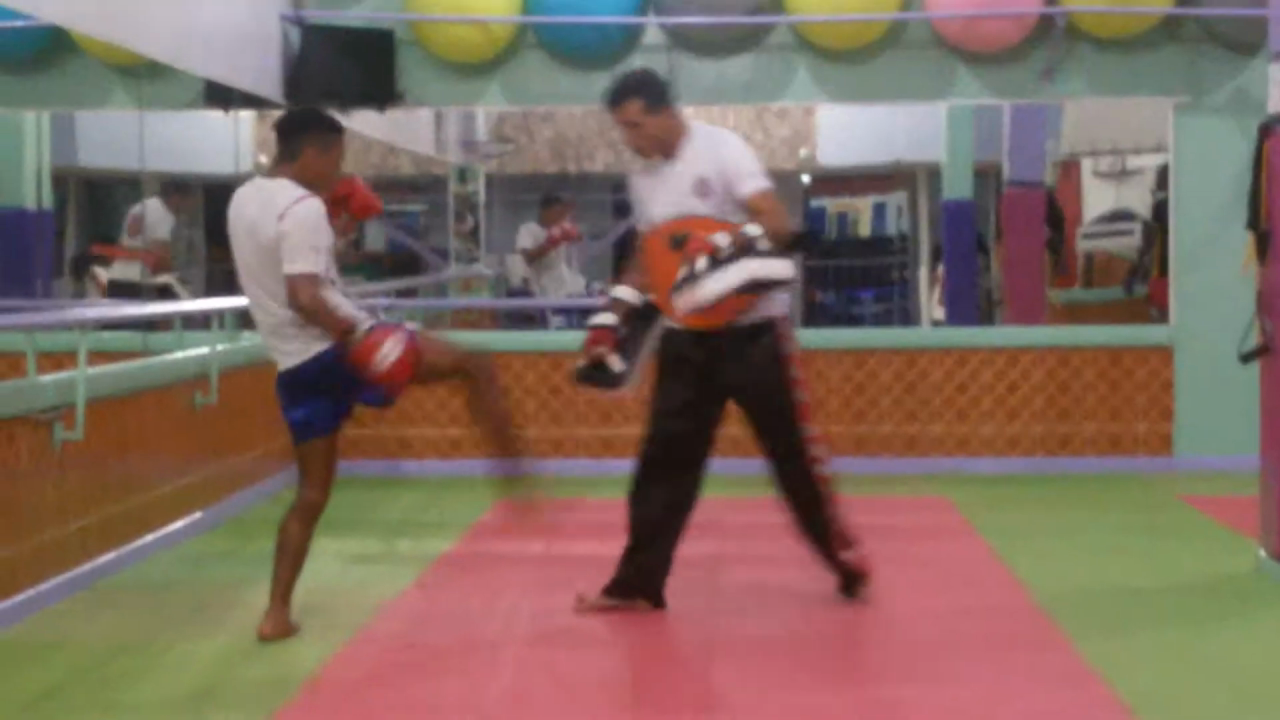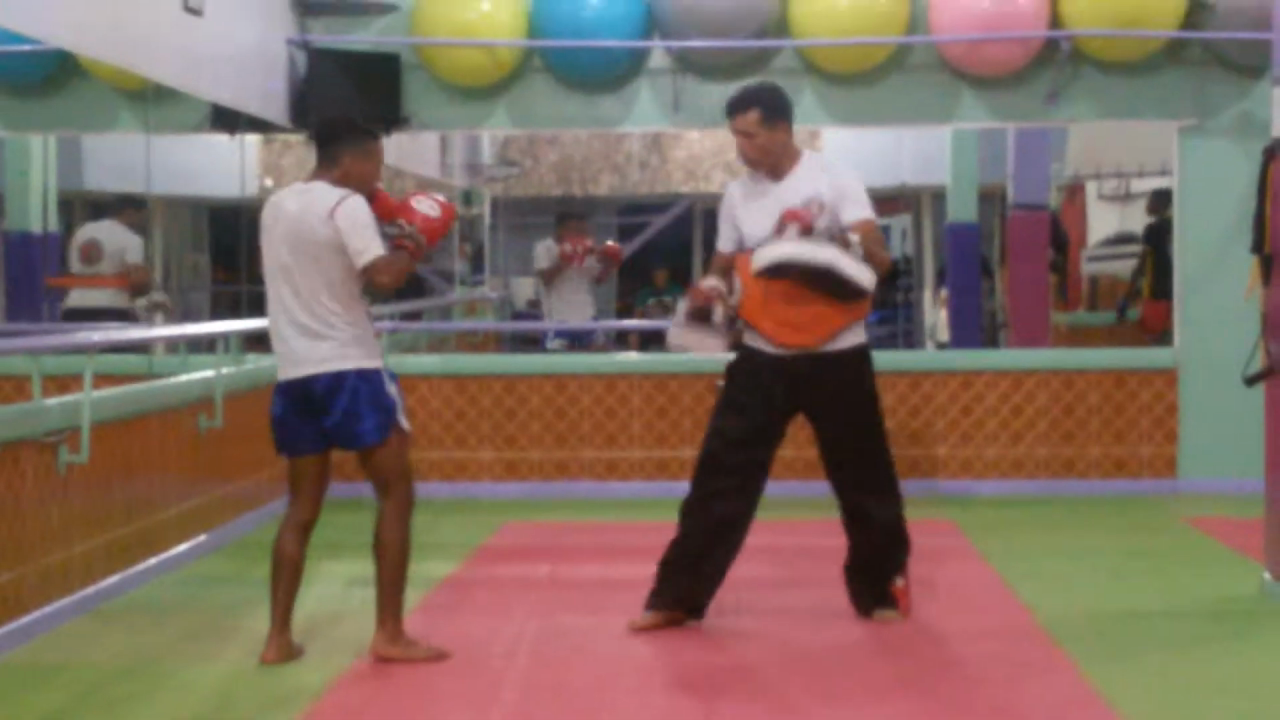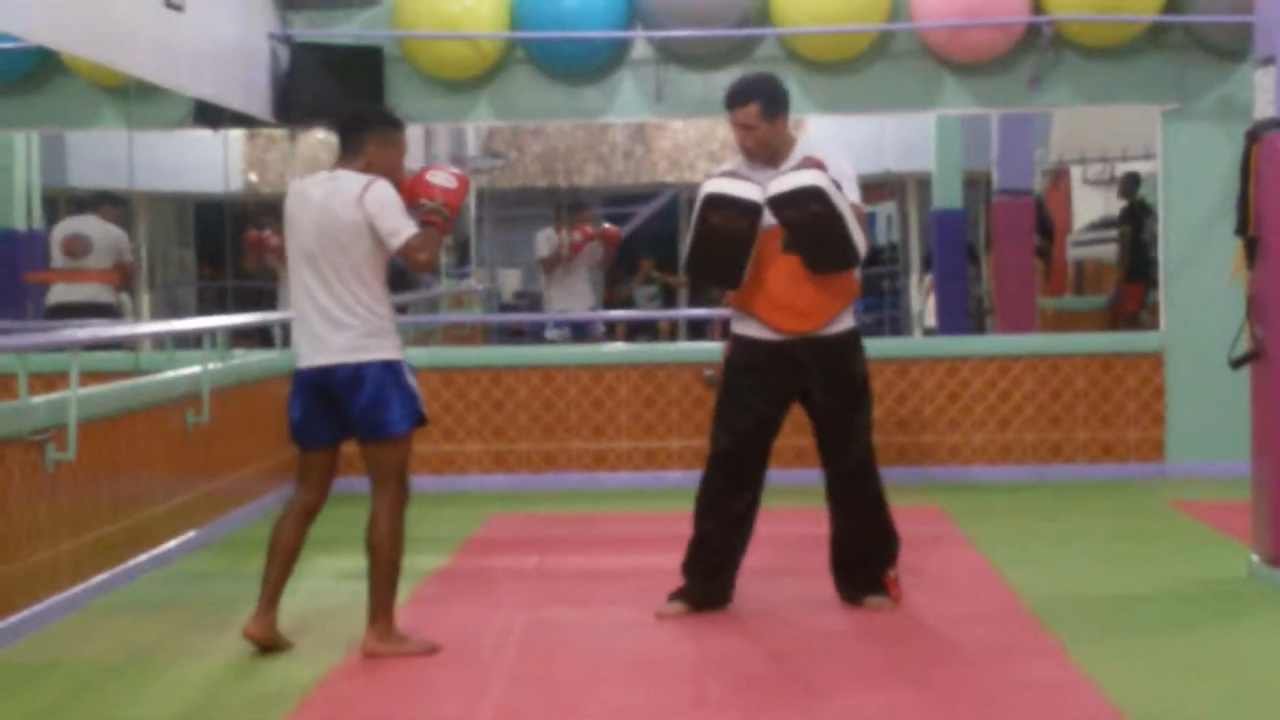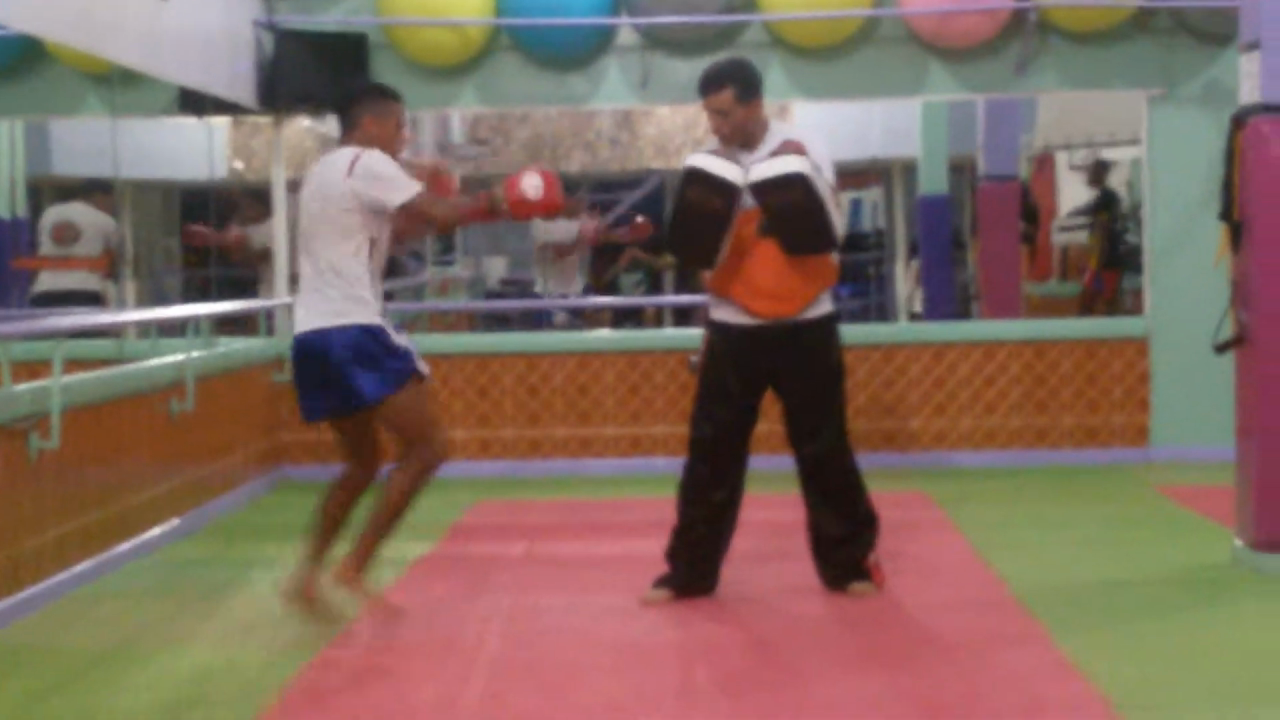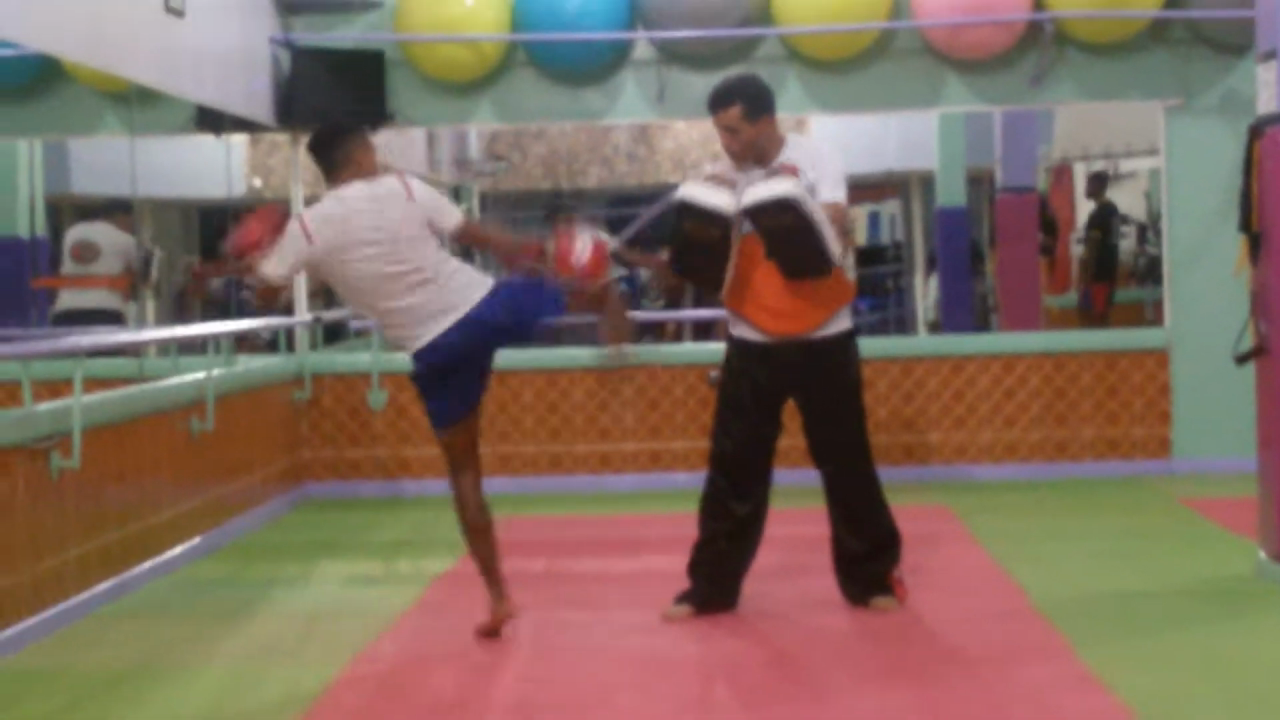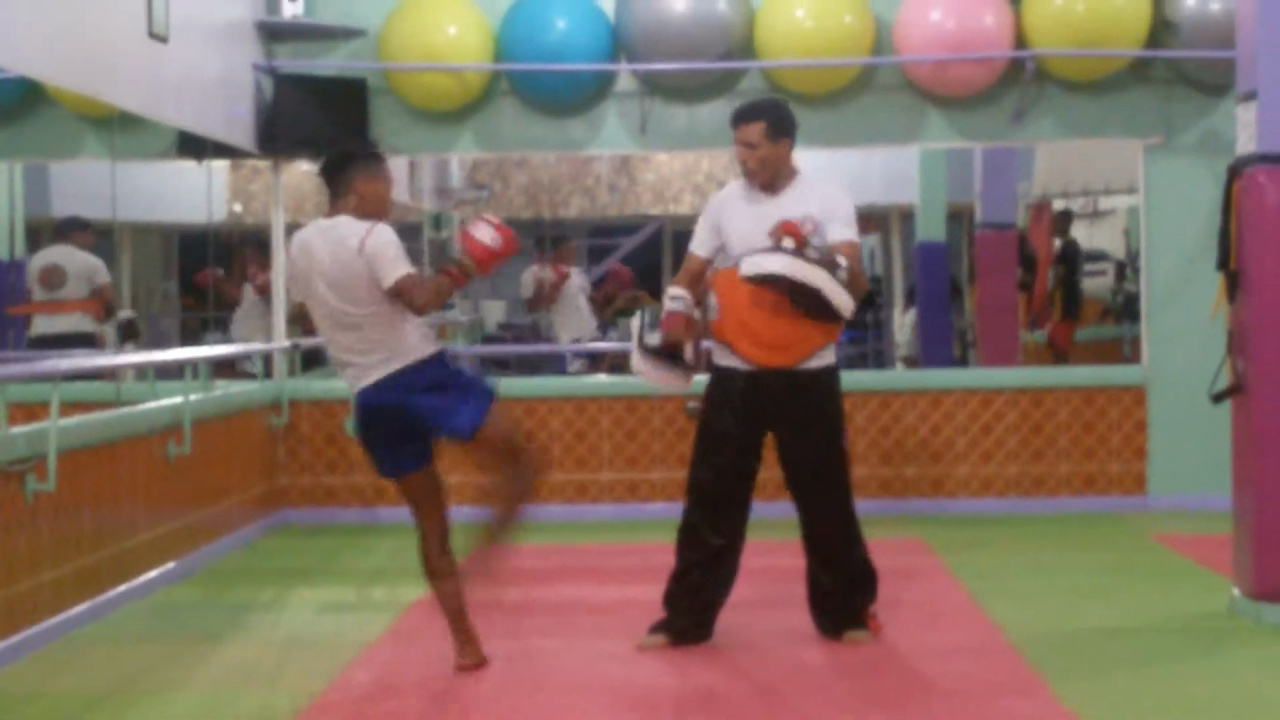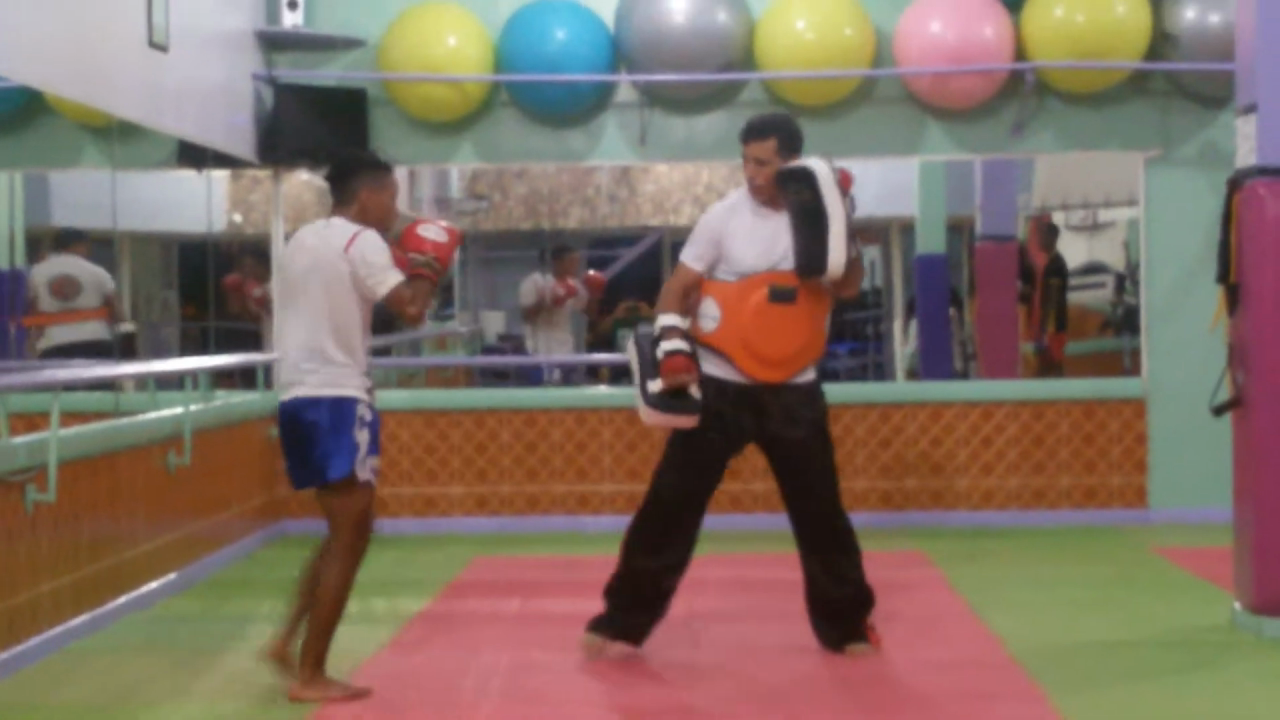
dt=0.3s
person 1, frame 1
left shoulder: (722, 151)
right shoulder: (643, 176)
left elbow: (778, 223)
right wrist: (612, 314)
left hip: (751, 329)
right hip: (686, 338)
left knee: (791, 449)
right knee: (664, 461)
left ankle: (843, 559)
right ankle: (637, 584)
person 1, frame 2
left shoulder: (834, 181)
right shoulder: (737, 195)
left elbow: (879, 259)
right elbow: (726, 266)
left wrist: (824, 238)
right wrist: (708, 290)
left hip: (836, 356)
right hip: (763, 356)
left knee: (863, 477)
right knee: (722, 471)
left ankle: (879, 587)
right ankle: (677, 594)
person 1, frame 3
left shoulder: (828, 167)
right shoulder: (731, 180)
left elbow: (859, 247)
left hip: (829, 341)
right hip: (756, 345)
left knee: (851, 465)
right knee: (730, 464)
left ankle: (867, 576)
right ankle: (704, 584)
person 1, frame 4
left shoulder: (801, 149)
left elbow: (830, 230)
left hip: (805, 325)
right hip: (733, 328)
left knee: (823, 449)
right knee: (713, 451)
left ankle: (848, 561)
right ankle: (690, 569)
person 1, frame 5
left shoulder: (816, 162)
right shoulder: (722, 180)
left elbow: (837, 241)
left hip: (823, 341)
right hip: (753, 345)
left knee: (846, 462)
right knee: (734, 467)
left ankle: (871, 576)
right ankle: (712, 586)
person 1, frame 6
left shoulder: (827, 201)
right shoulder: (723, 203)
left elbow: (856, 286)
right elbow: (689, 276)
left wrist: (813, 250)
right wrist: (674, 314)
left hip: (807, 376)
right hip: (734, 375)
left knee: (826, 500)
right knee: (713, 497)
left ankle: (844, 610)
right ankle: (687, 616)
person 1, frame 7
left shoulder: (819, 210)
right shoulder: (723, 217)
left elbow: (848, 286)
right elbow: (676, 289)
left wrist: (838, 218)
right wrist: (672, 349)
left hip: (793, 390)
right hip: (721, 386)
left knee: (820, 509)
right knee: (673, 500)
left ankle: (845, 623)
right ankle: (624, 618)
person 2, frame 1
left shoulder: (242, 200)
right shoulder: (303, 208)
right elbow: (305, 297)
right wrist: (358, 339)
left hip: (296, 368)
right hip: (341, 346)
left knee: (311, 492)
right knee: (475, 369)
left ankle: (276, 612)
right ankle: (515, 475)
person 2, frame 2
left shoulder: (274, 206)
right shoulder: (348, 206)
right elbow: (383, 277)
right wrist: (414, 249)
left hip: (294, 374)
right hip: (351, 370)
left knee: (302, 508)
right knee: (395, 497)
left ankle: (278, 636)
right ankle: (390, 634)
person 2, frame 3
left shoulder: (299, 193)
right shoulder: (374, 191)
right elbow: (421, 256)
left wrist: (405, 214)
right wrist: (437, 221)
left hip: (313, 364)
right hip: (370, 360)
left knee: (307, 495)
right knee: (389, 494)
left ankle: (265, 616)
right ankle: (381, 630)
person 2, frame 4
left shoulder: (324, 173)
right shoulder: (364, 163)
right elbow: (436, 214)
right wrist: (503, 202)
left hip: (312, 335)
right hip: (349, 328)
left knee: (361, 463)
right knee: (427, 450)
left ankle: (311, 568)
right ankle: (354, 566)
person 2, frame 5
left shoulder: (305, 227)
right shoulder: (403, 190)
left elbow: (263, 289)
right elbow: (482, 238)
left wrist: (253, 249)
right wrist: (548, 254)
left hip: (435, 354)
right hip: (478, 309)
left knee: (464, 474)
left ankle: (496, 599)
person 2, frame 6
left shoulder: (299, 246)
right shoulder: (370, 237)
left elbow: (307, 315)
right elbow: (418, 299)
right wrist: (464, 269)
left hip: (371, 395)
right hip: (420, 374)
left knee: (430, 517)
right knee: (522, 461)
left ankle: (466, 643)
person 2, frame 7
left shoulder: (297, 242)
right shoulder: (361, 241)
right elbow: (410, 309)
right wrist: (427, 272)
left hip: (296, 402)
right hip: (337, 403)
left knee: (351, 531)
right knee: (346, 539)
left ankle: (288, 639)
right ankle: (309, 675)
